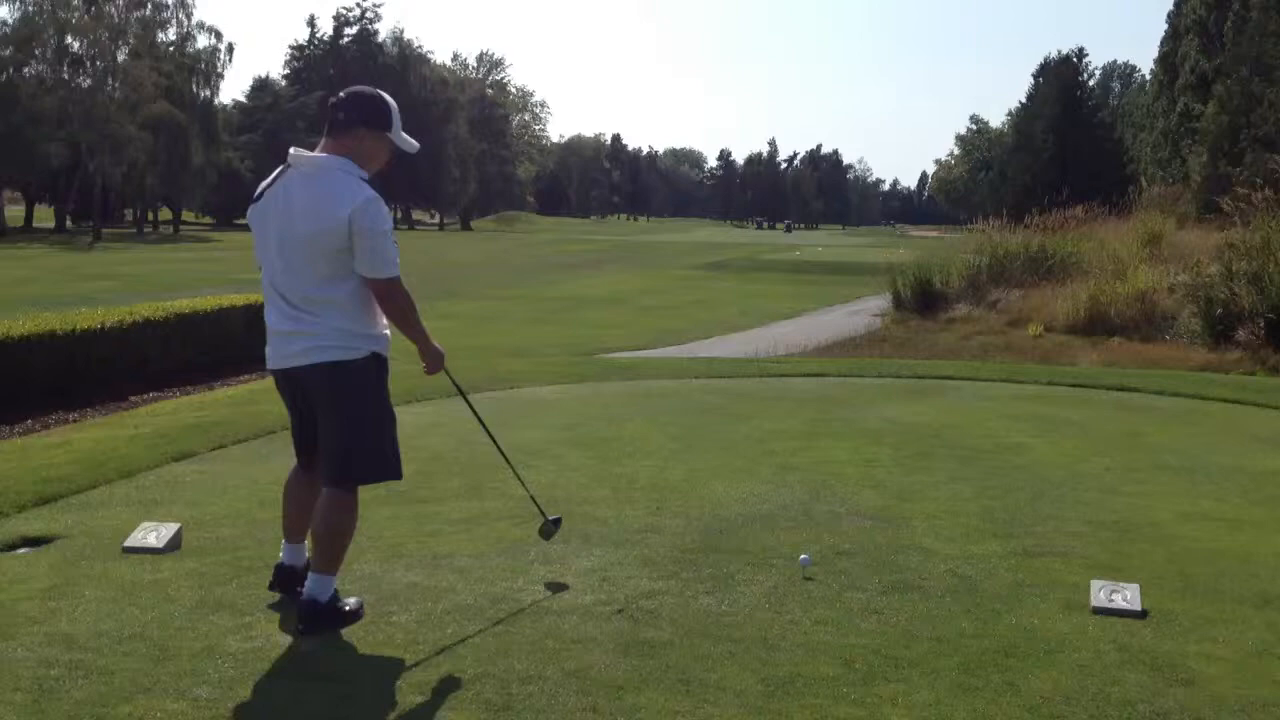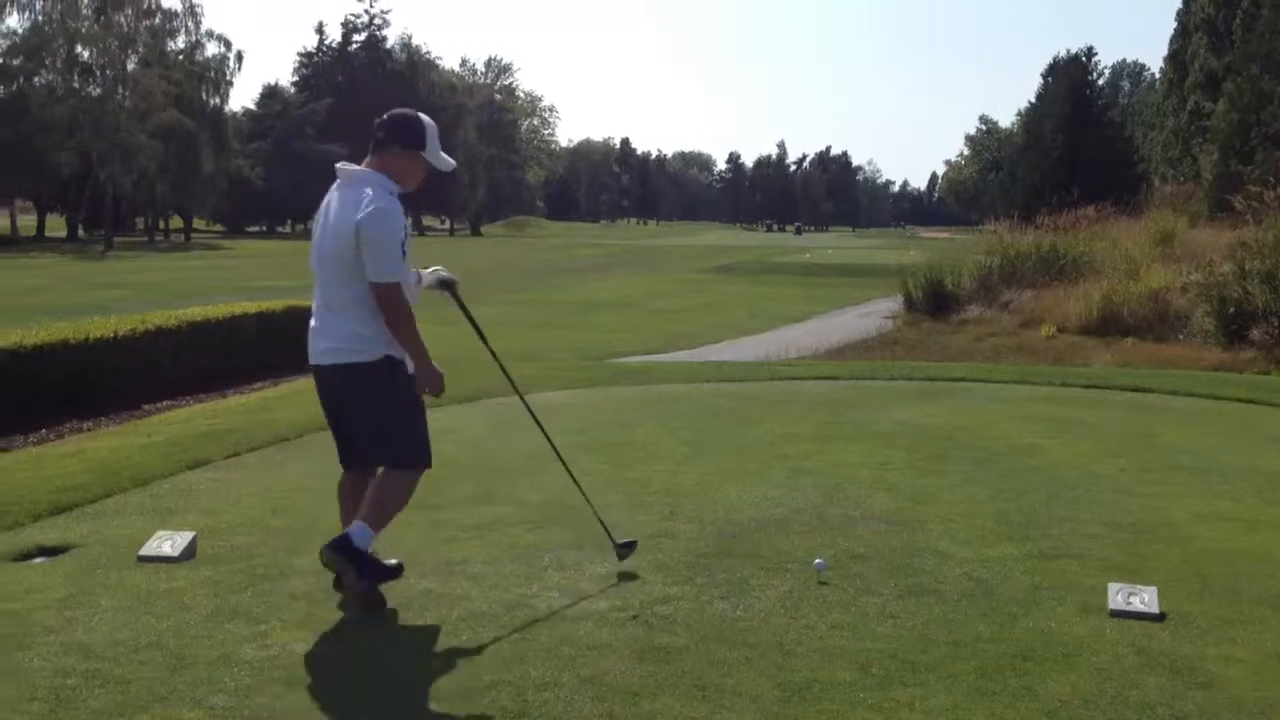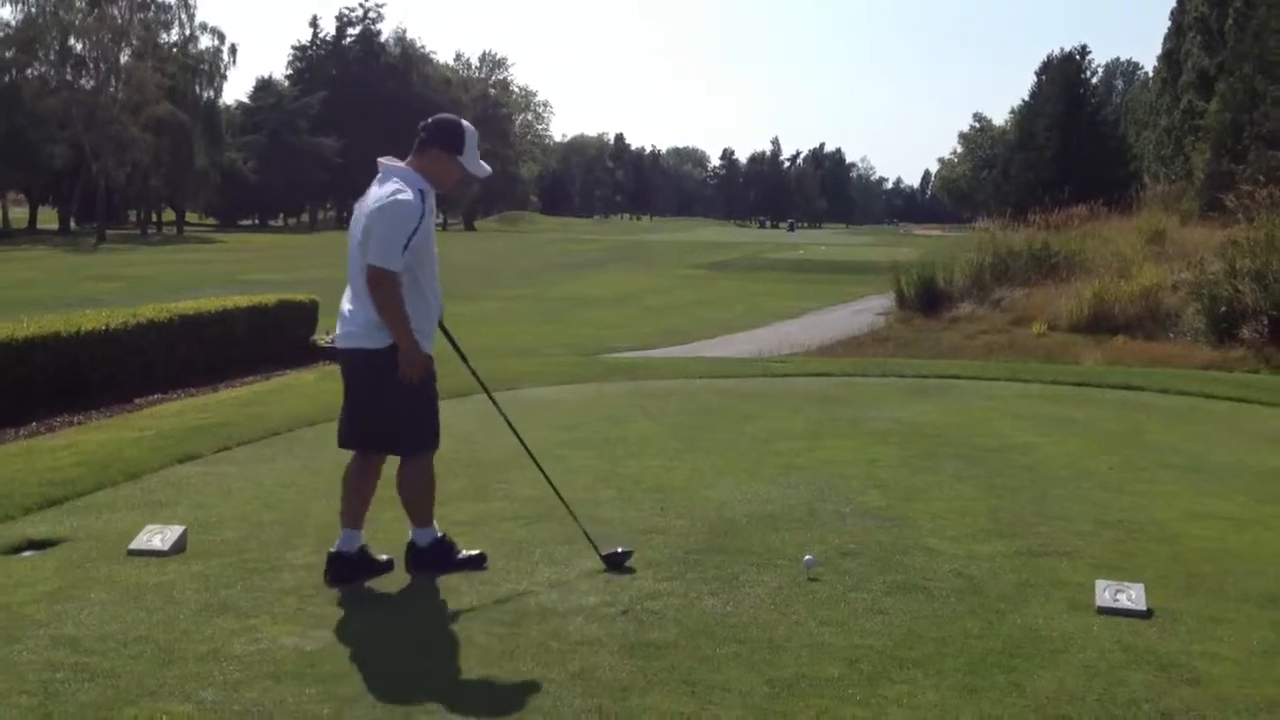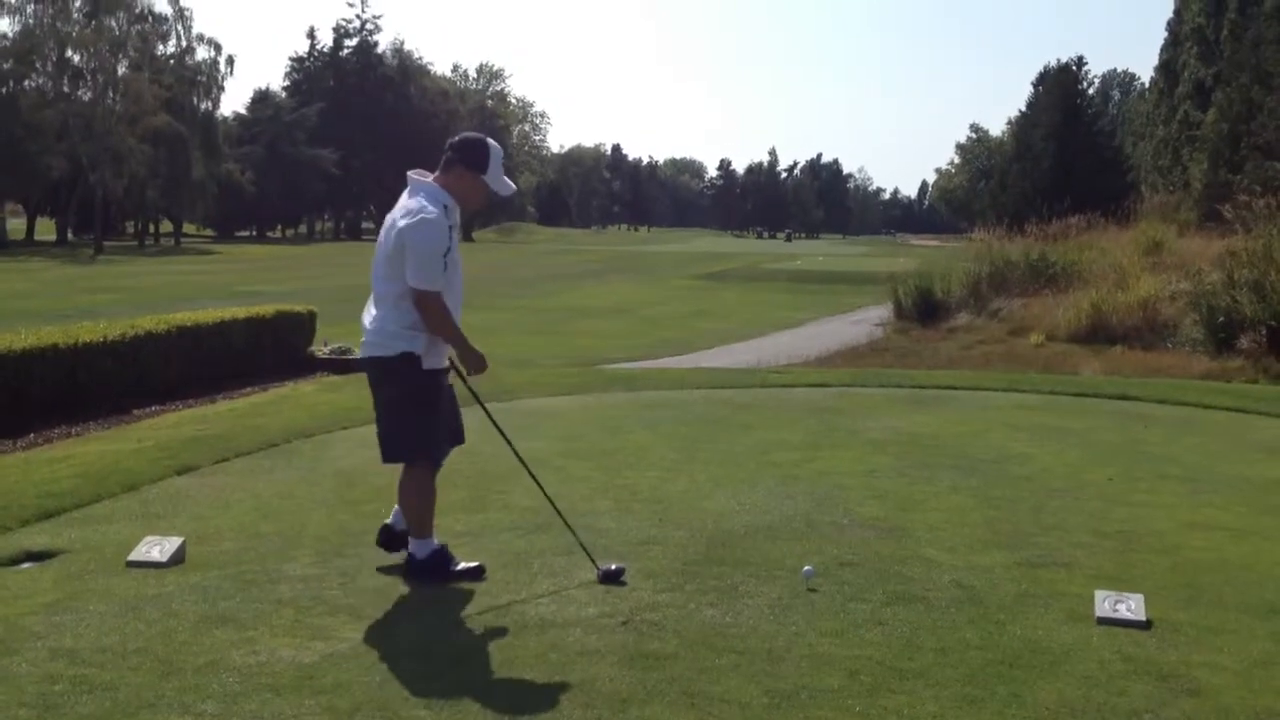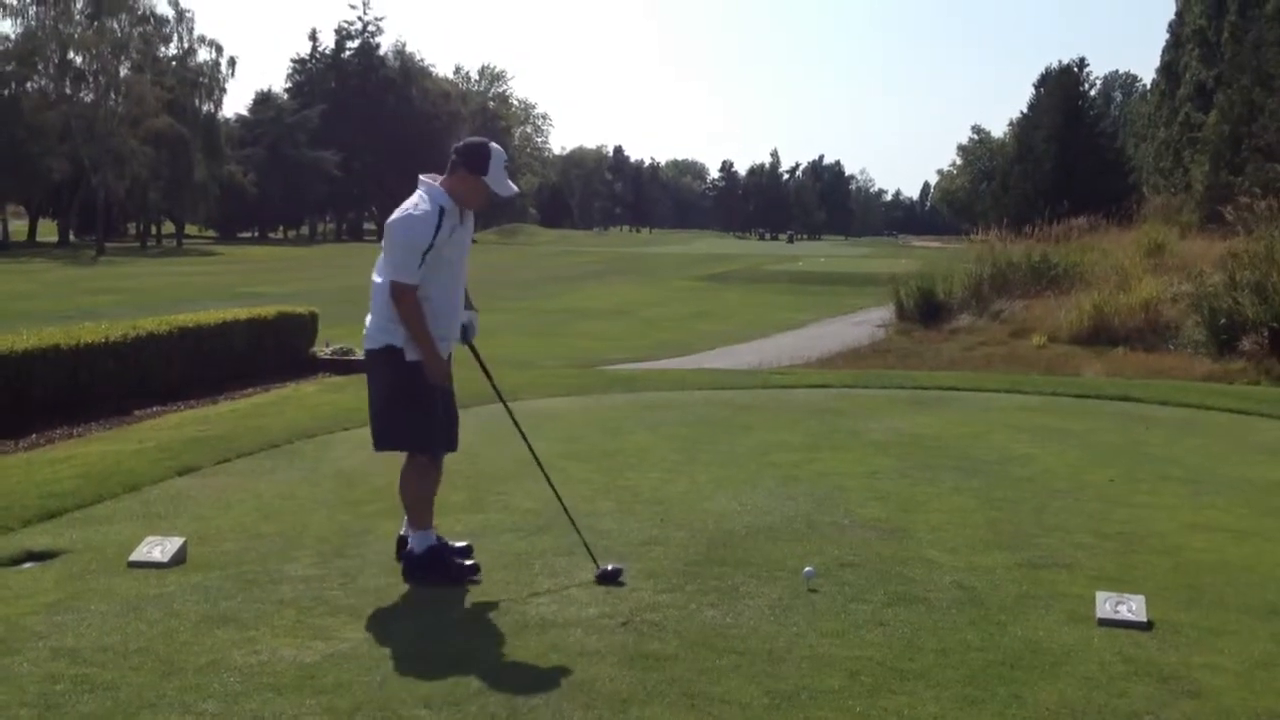
dt=0.4s
person 1, frame 1
left shoulder: (271, 187)
right shoulder: (360, 202)
right elbow: (386, 291)
right wrist: (425, 345)
left hip: (287, 354)
right hip: (346, 356)
left knee: (309, 462)
right knee: (342, 478)
left ankle: (291, 562)
right ankle: (317, 597)
person 1, frame 2
left shoulder: (341, 194)
right shoulder: (380, 210)
right elbow: (386, 298)
left wrist: (418, 277)
right wrist: (423, 363)
left hip: (331, 354)
right hip: (371, 359)
left knee: (359, 462)
right knee: (406, 462)
left ankle: (355, 556)
right ankle: (352, 543)
person 1, frame 3
left shoulder: (390, 188)
right shoulder: (404, 203)
right elbow: (381, 280)
left wrist: (419, 322)
right wrist: (411, 346)
left hip: (361, 340)
right hip: (388, 346)
left knee: (370, 450)
right knee: (415, 449)
left ankle: (349, 552)
right ankle: (425, 545)
person 1, frame 4
left shoulder: (431, 205)
right shoulder: (428, 221)
right elbow: (426, 301)
left wrist: (453, 349)
right wrist: (466, 350)
left hip: (412, 350)
right hip: (404, 354)
left knee: (433, 448)
right knee: (422, 456)
left ankle: (401, 526)
right ankle: (423, 555)
person 1, frame 5
left shoulder: (460, 213)
right shoulder: (417, 219)
right elbow: (402, 294)
left wrist: (465, 309)
right wrist: (429, 356)
left hip: (431, 350)
right hip: (401, 352)
left knee: (435, 449)
right knee: (420, 451)
left ankle: (420, 537)
right ankle: (421, 551)
